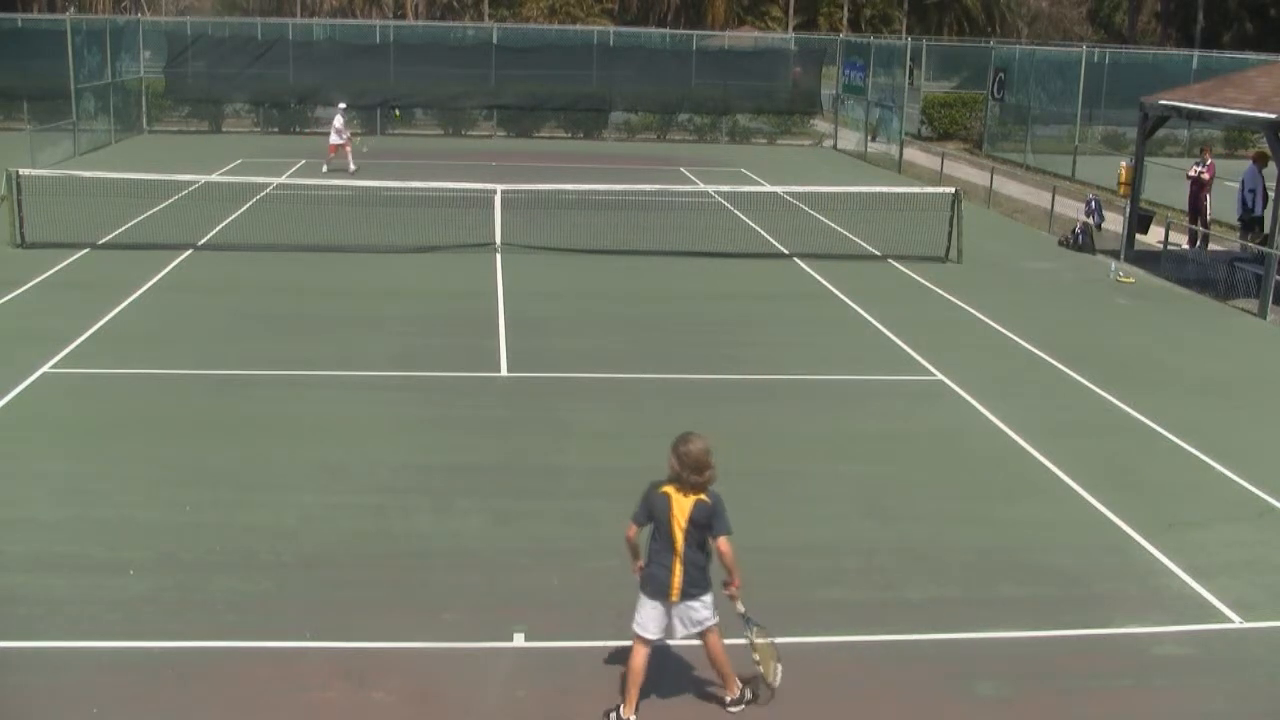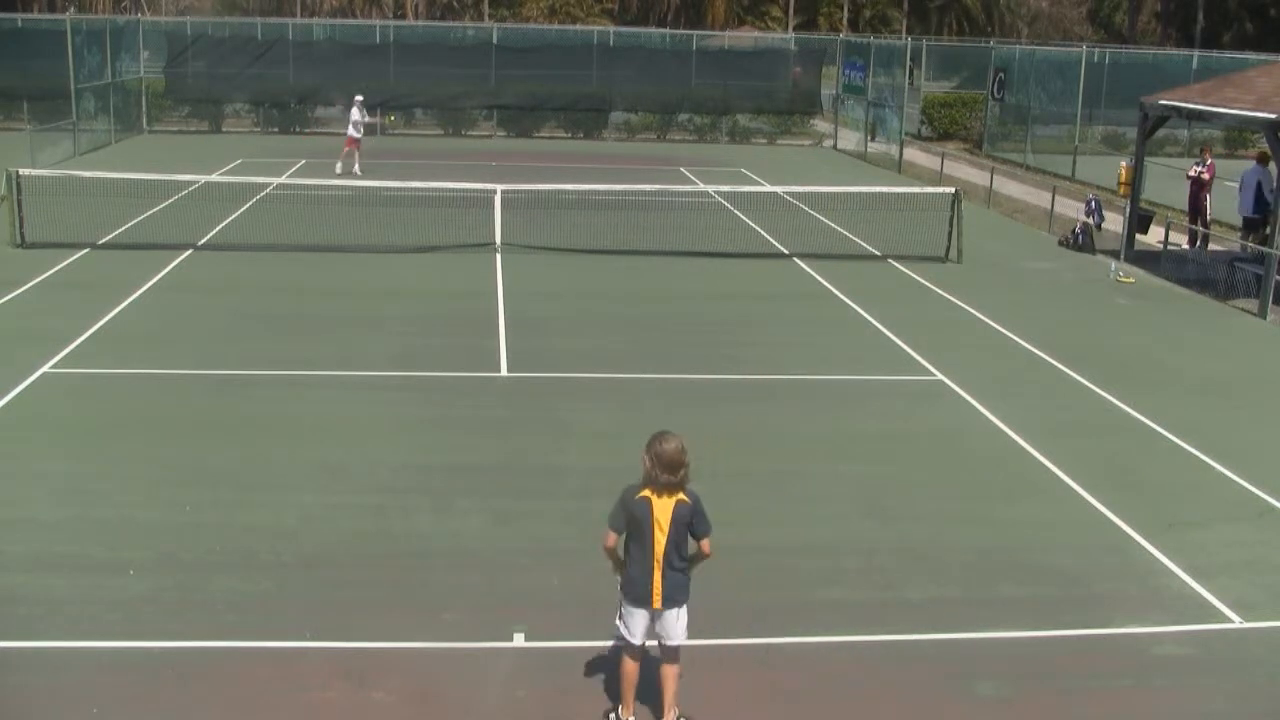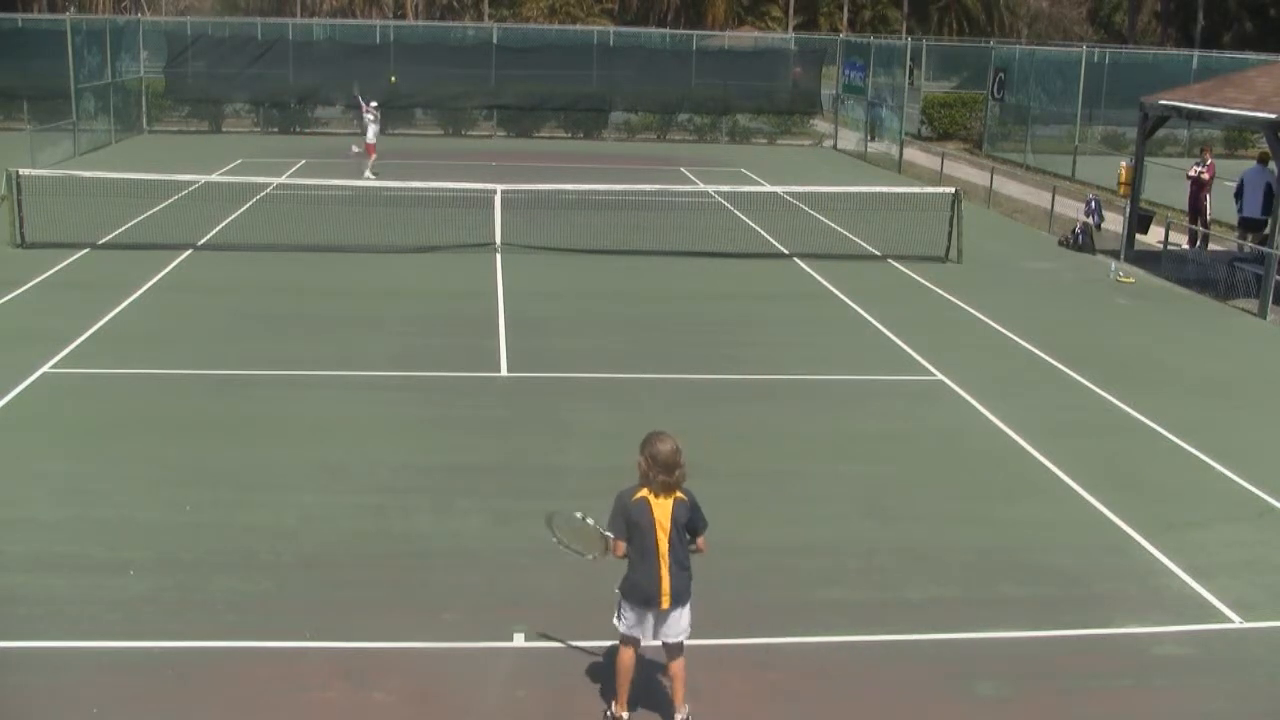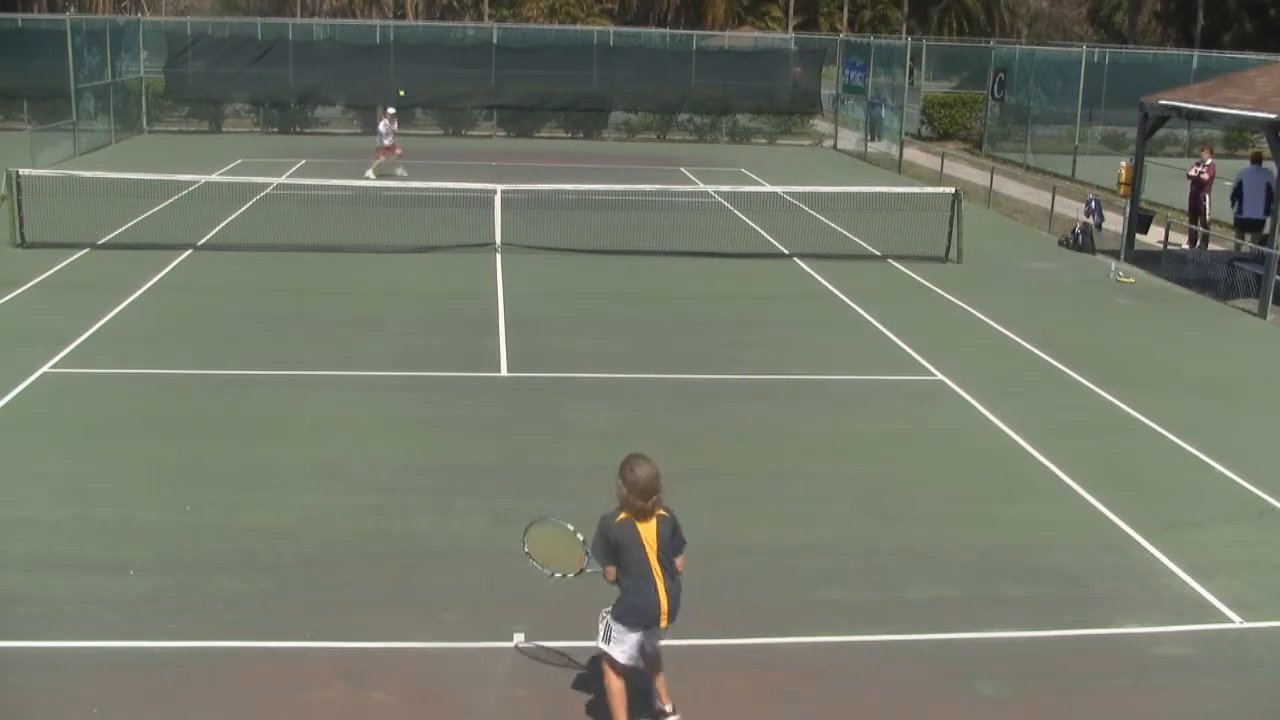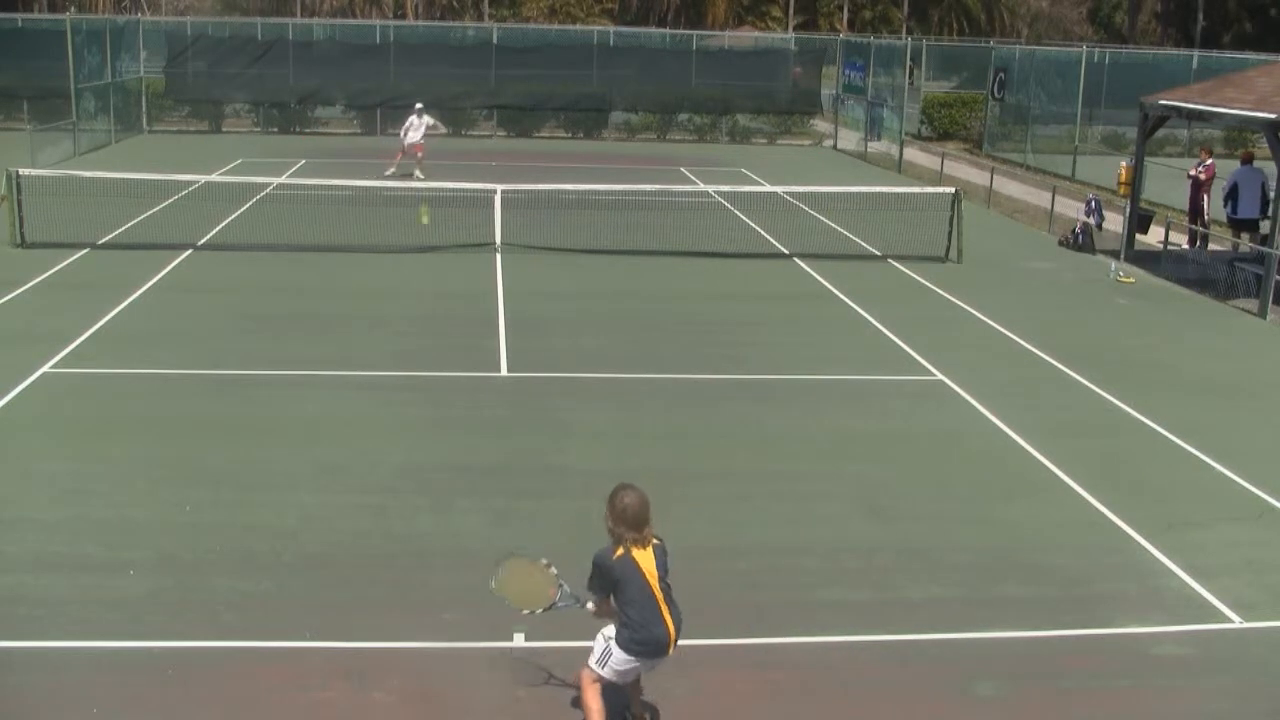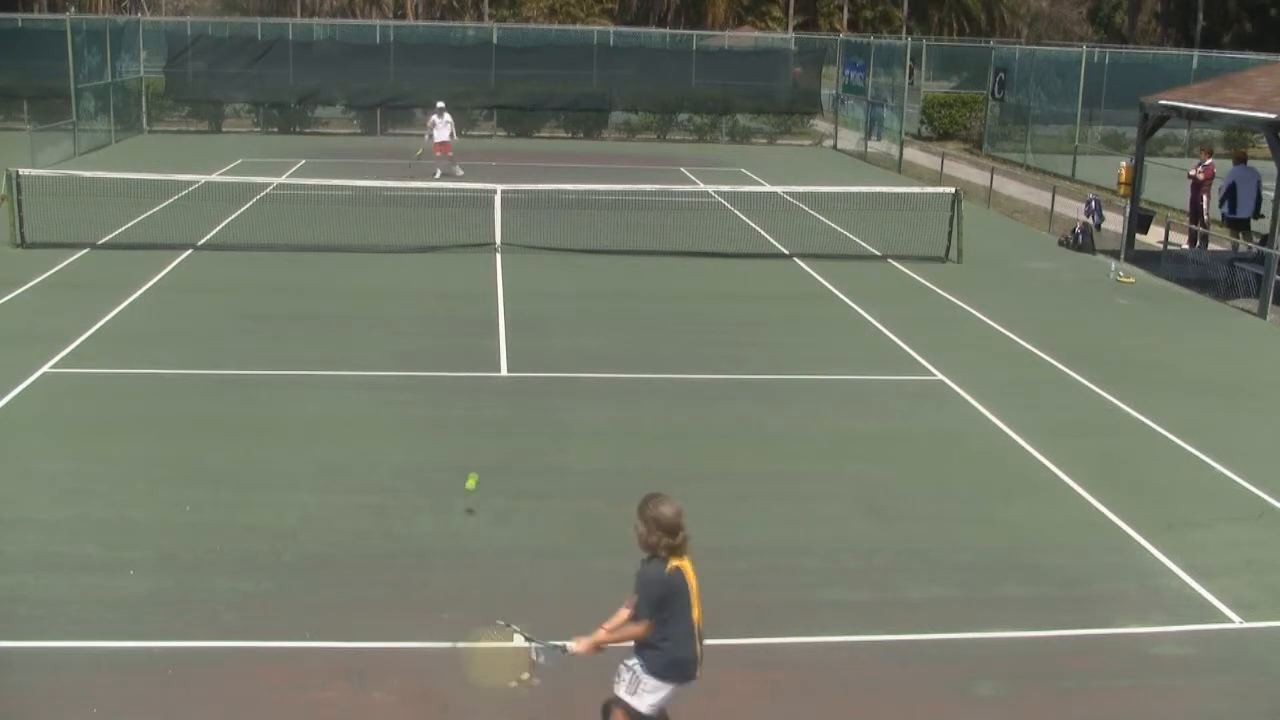
dt=0.3s
person 1, frame 1
left shoulder: (656, 493)
right shoulder: (711, 503)
left elbow: (631, 534)
right elbow: (724, 548)
left wrist: (637, 560)
right wrist: (733, 578)
left hip: (655, 584)
right hip: (694, 586)
left knee: (642, 643)
right knee: (710, 634)
right ankle: (734, 692)
person 1, frame 2
left shoulder: (631, 496)
right shoulder: (690, 501)
left elbow: (610, 544)
right elbow: (705, 550)
left wrist: (619, 563)
left hip: (636, 590)
right hip: (674, 591)
left knee: (631, 650)
right knee: (670, 654)
person 1, frame 3
left shoulder: (627, 499)
right shoulder: (686, 500)
left elbow: (619, 551)
right elbow: (700, 545)
left hip: (638, 589)
right hip: (676, 589)
left knee: (628, 643)
right knee: (674, 649)
person 1, frame 4
left shoulder: (610, 524)
right shoulder: (667, 518)
left elbow: (611, 575)
right elbow: (678, 566)
left hip: (632, 612)
right hip: (669, 608)
left knee: (611, 665)
right knee: (648, 649)
person 1, frame 5
left shoulder: (605, 559)
right shoulder: (657, 546)
left elbow: (603, 608)
left hip: (639, 640)
right hip: (669, 634)
left knee: (589, 679)
right knee: (628, 661)
person 1, frame 6
left shoulder: (655, 575)
right shoulder: (680, 560)
left elbow: (642, 629)
right elbow: (636, 605)
left wrist: (598, 640)
right wrist: (606, 629)
left hip: (664, 664)
right hip: (684, 657)
